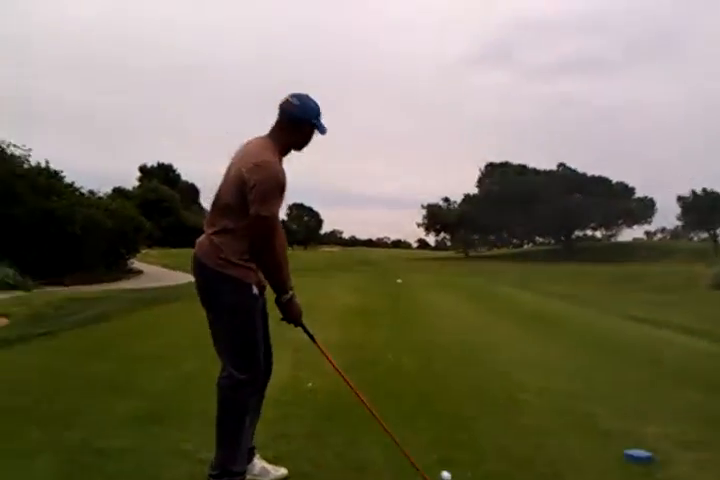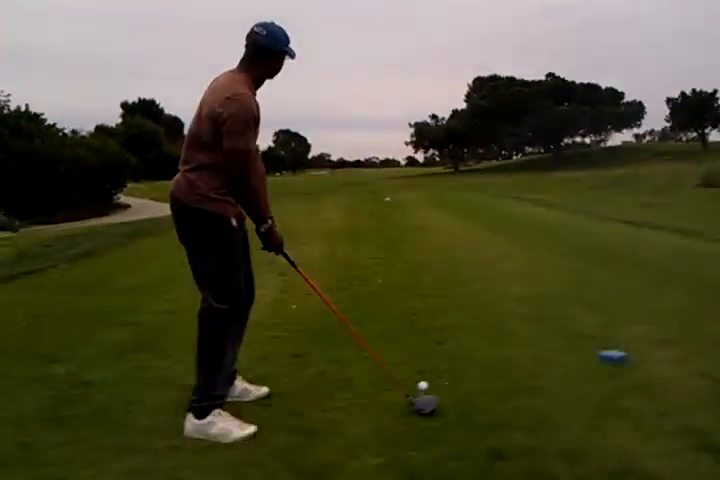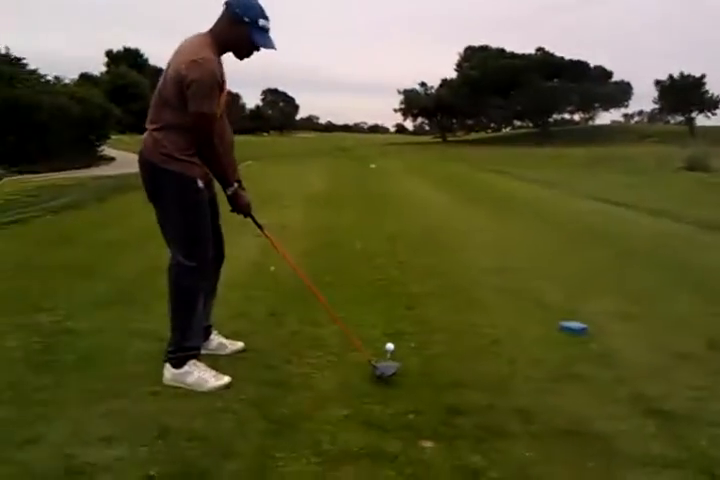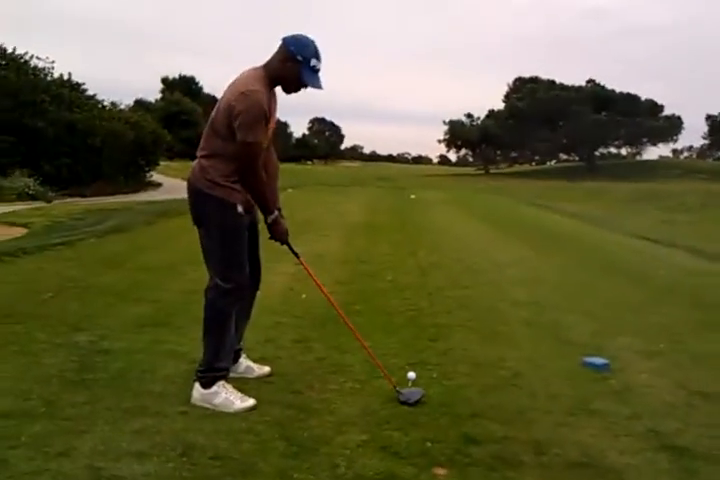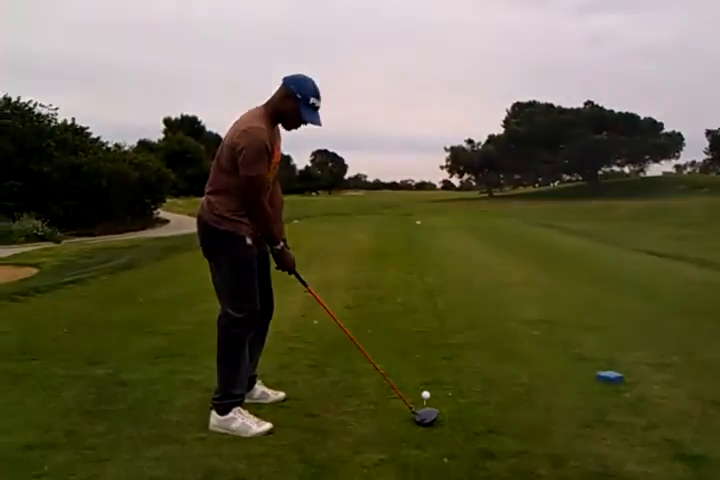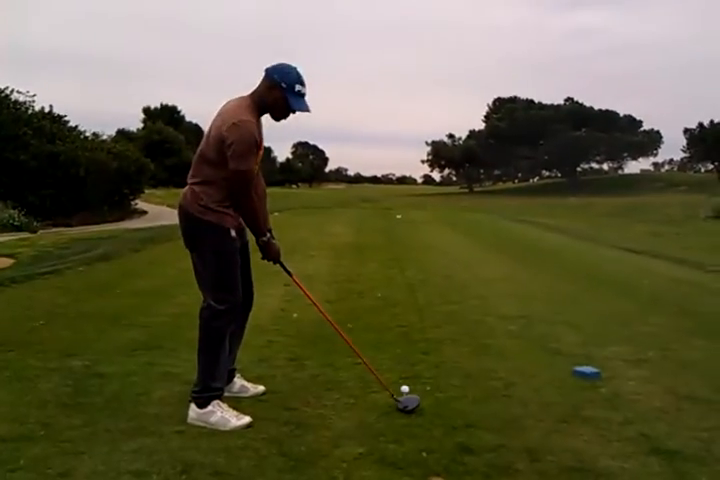
dt=0.4s
person 1, frame 1
left shoulder: (256, 149)
right shoulder: (268, 169)
right elbow: (263, 242)
left wrist: (282, 289)
right wrist: (285, 295)
left hip: (232, 268)
right hip: (227, 273)
left knee: (257, 366)
right knee: (242, 372)
person 1, frame 2
left shoulder: (233, 86)
right shoulder: (239, 101)
left elbow: (246, 164)
right elbow: (239, 177)
left wrist: (263, 217)
right wrist: (265, 225)
left hip: (218, 204)
right hip: (205, 208)
left knee: (240, 296)
right knee: (222, 303)
left ankle: (223, 380)
right ankle: (202, 412)
person 1, frame 3
left shoulder: (205, 51)
right shoulder: (203, 66)
left elbow: (217, 125)
right elbow: (206, 139)
left wrist: (233, 179)
right wrist: (232, 188)
left hip: (188, 166)
right hip: (172, 167)
left knee: (210, 255)
right knee: (192, 260)
left ankle: (200, 333)
right ankle: (179, 361)
person 1, frame 4
left shoulder: (266, 90)
right shoulder: (252, 97)
left elbow: (266, 156)
right elbow: (251, 168)
left wrist: (274, 209)
right wrist: (272, 217)
left hip: (237, 194)
right hip: (217, 194)
left knee: (249, 279)
right knee: (229, 284)
left ankle: (231, 355)
right ankle: (209, 382)
person 1, frame 5
left shoulder: (269, 128)
right shoulder: (254, 135)
left elbow: (272, 189)
right elbow: (255, 202)
left wrist: (280, 240)
right wrist: (278, 247)
left hip: (246, 228)
right hip: (225, 228)
left knee: (260, 308)
right knee: (239, 313)
left ankle: (245, 383)
right ankle: (225, 408)
person 1, frame 6
left shoulder: (246, 112)
right shoulder: (243, 127)
left elbow: (254, 181)
right elbow: (243, 194)
left wrist: (265, 231)
right wrist: (264, 238)
left hip: (224, 217)
right hip: (208, 219)
left knee: (240, 300)
right knee: (222, 305)
left ankle: (224, 376)
right ankle: (203, 402)
